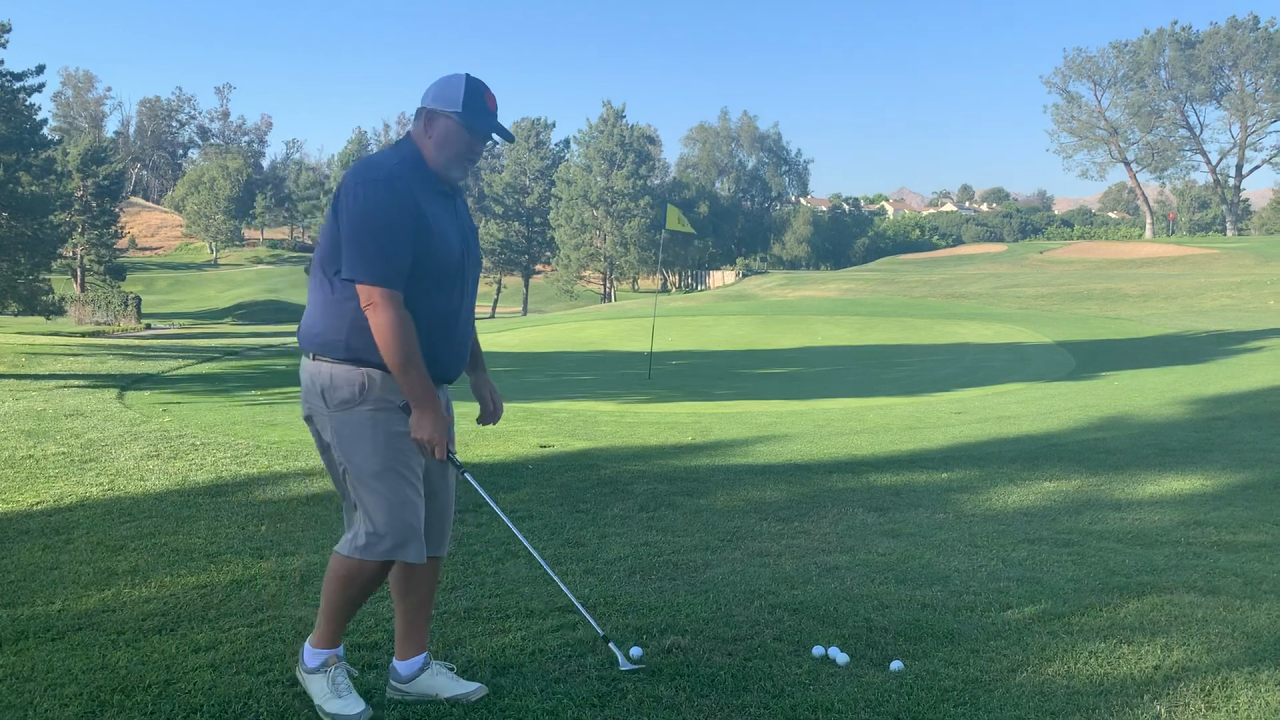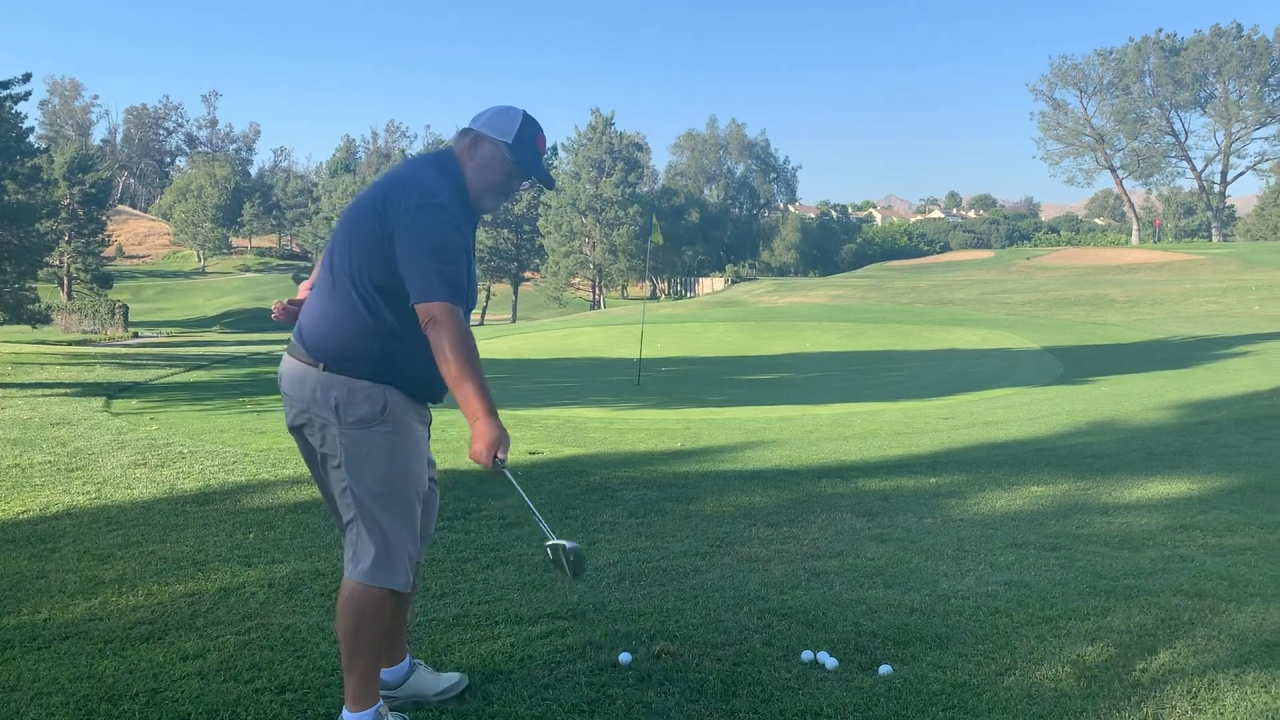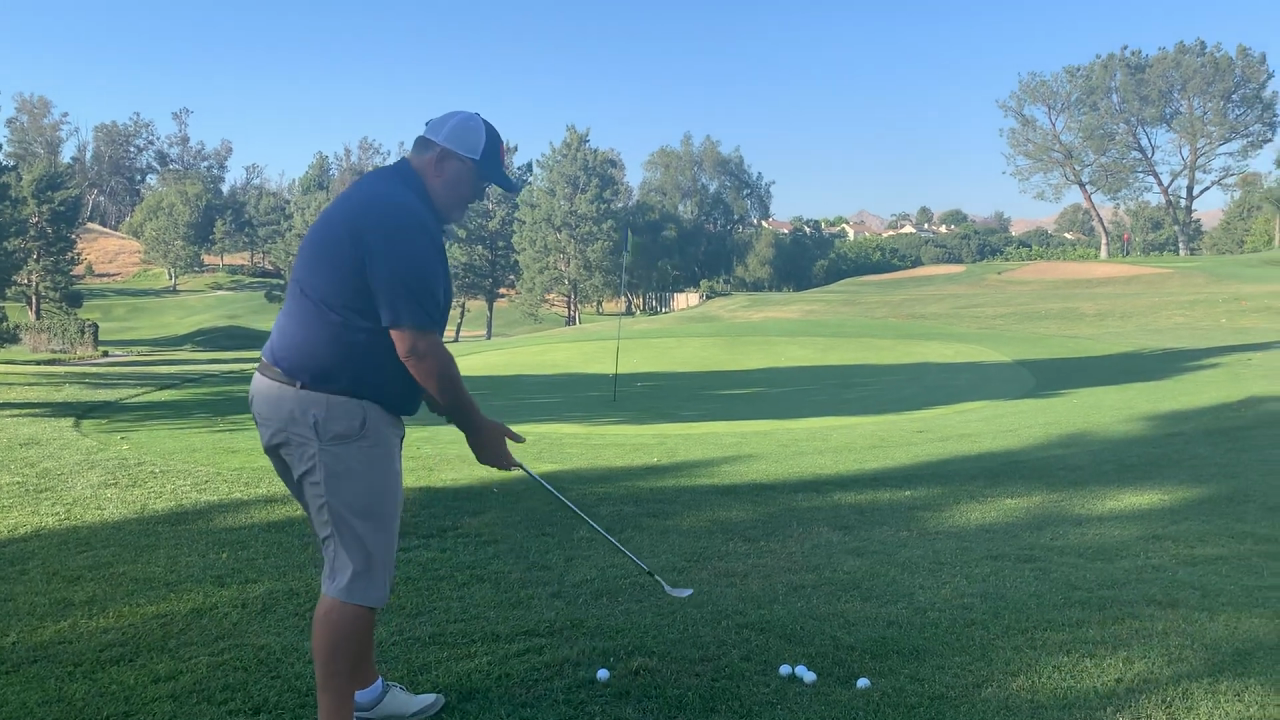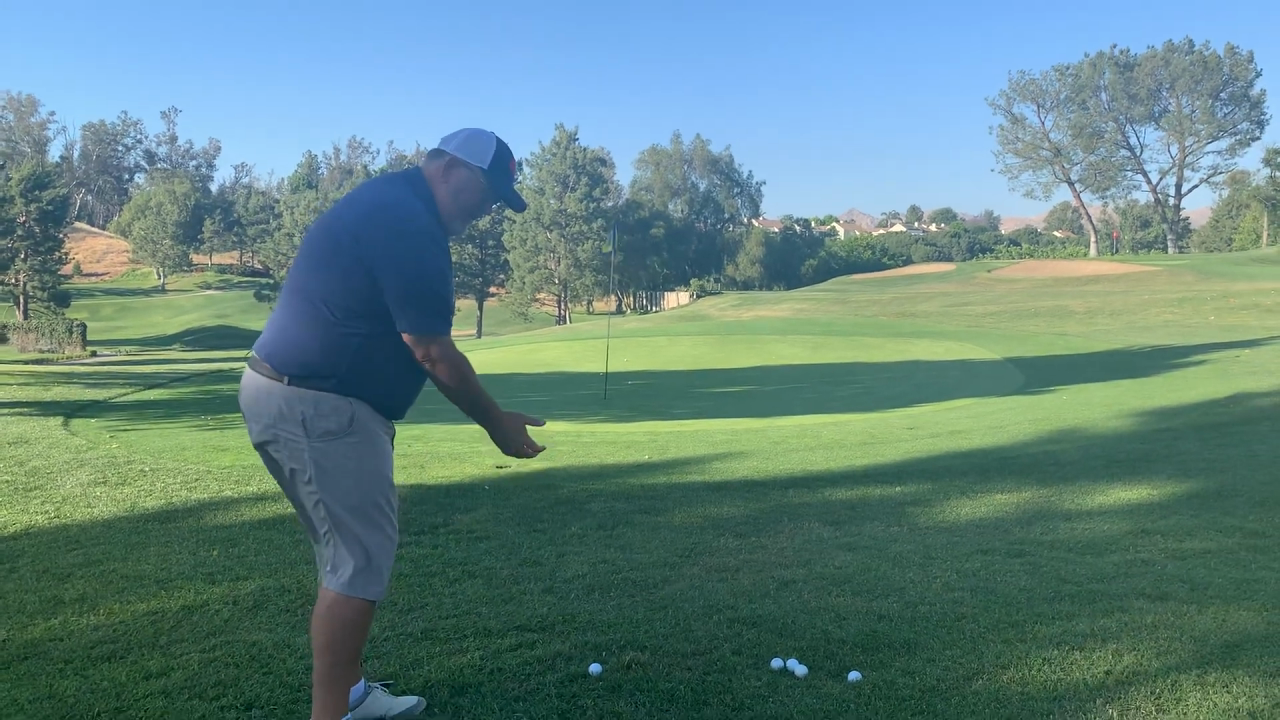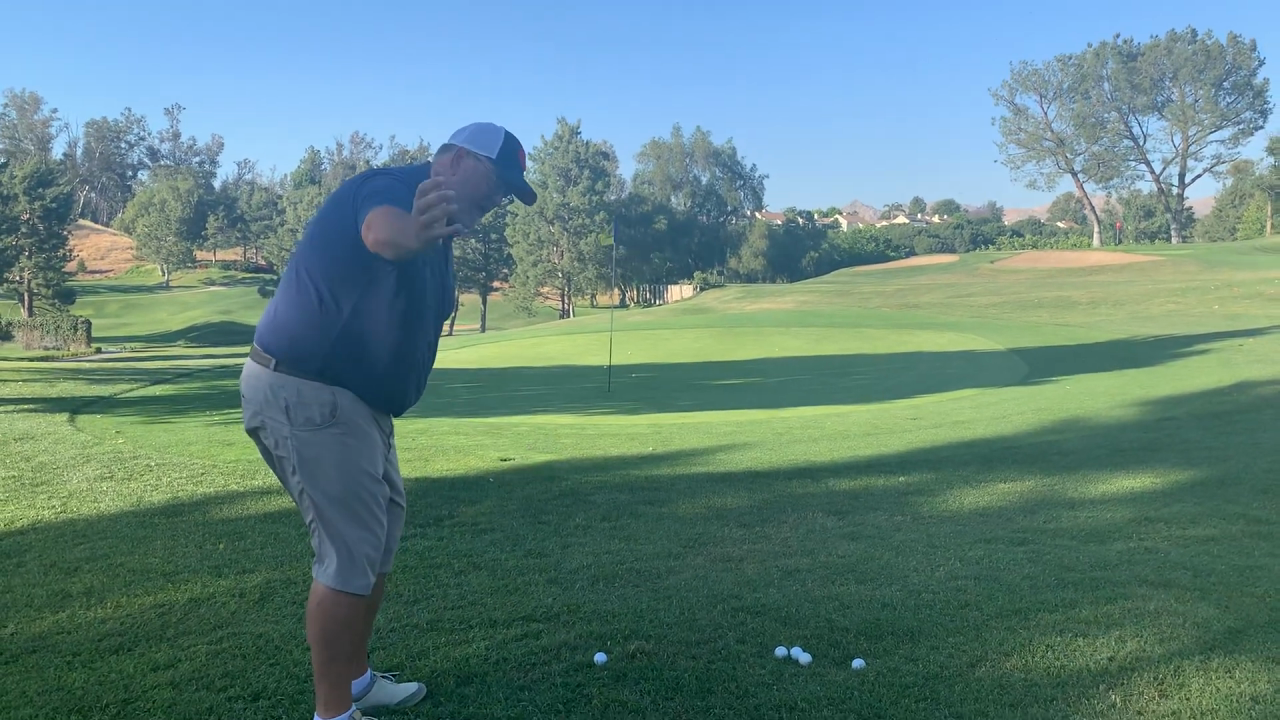
dt=1s
person 1, frame 1
left shoulder: (447, 193)
right shoulder: (381, 183)
right elbow: (380, 304)
left wrist: (480, 375)
right wrist: (424, 406)
left hip: (422, 388)
right hip: (360, 384)
left knee: (429, 532)
right knee: (385, 530)
left ankle: (411, 664)
right ankle: (321, 653)
person 1, frame 2
left shoulder: (428, 187)
right shoulder: (430, 200)
left elbow: (351, 249)
right elbow: (441, 319)
left wrist: (310, 293)
right wrist: (483, 419)
left hip: (369, 384)
right hip: (349, 390)
left knee: (410, 523)
right knee: (381, 548)
left ankle: (392, 670)
person 1, frame 3
left shoulder: (386, 198)
right shoulder: (401, 216)
left elbow: (405, 335)
right elbow: (417, 348)
left wrist: (455, 413)
right wrist: (475, 426)
left hip: (321, 396)
right hip: (328, 406)
left knee: (364, 556)
right knee: (358, 567)
person 1, frame 4
left shoulder: (389, 204)
right shoulder: (406, 223)
right elbow: (433, 353)
right wrist: (499, 425)
left hip: (305, 394)
right hip: (317, 405)
left knee: (356, 551)
right knee: (359, 561)
person 1, frame 5
left shoulder: (430, 224)
right shoulder: (392, 188)
right elbow: (383, 233)
right wrist: (414, 235)
left hip: (354, 397)
right hip: (307, 394)
left knee: (377, 540)
right knee: (349, 552)
